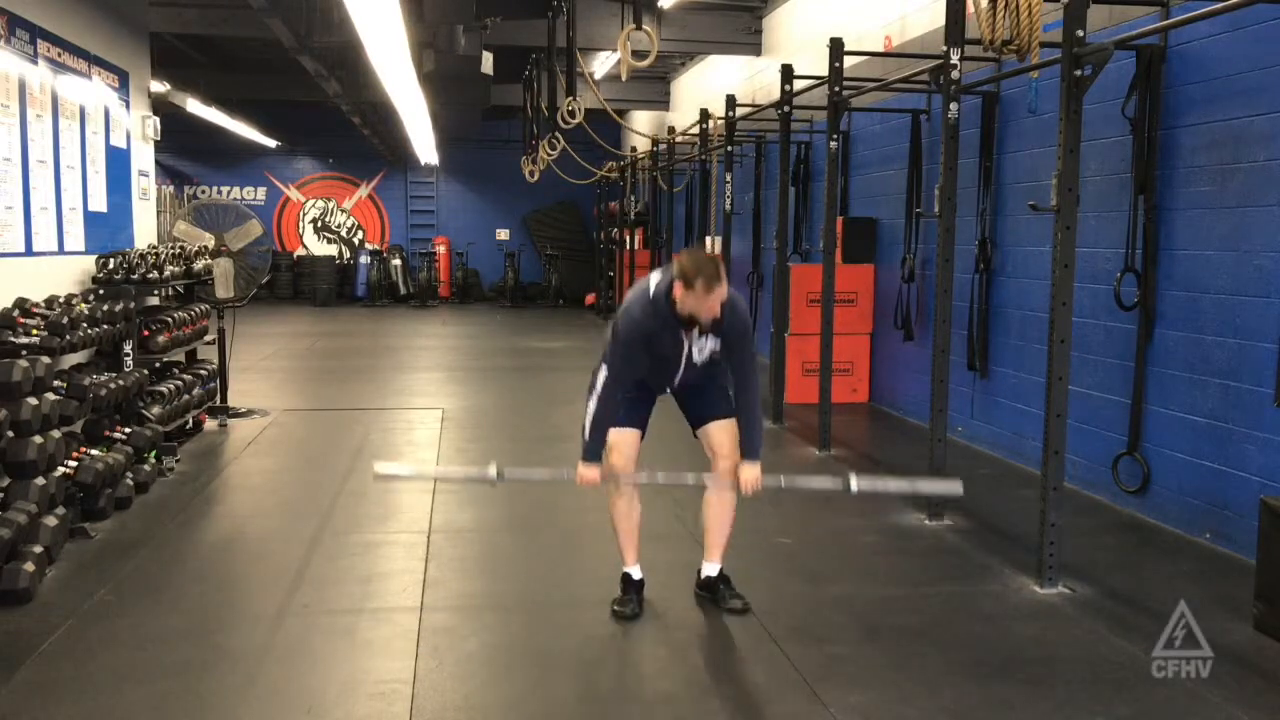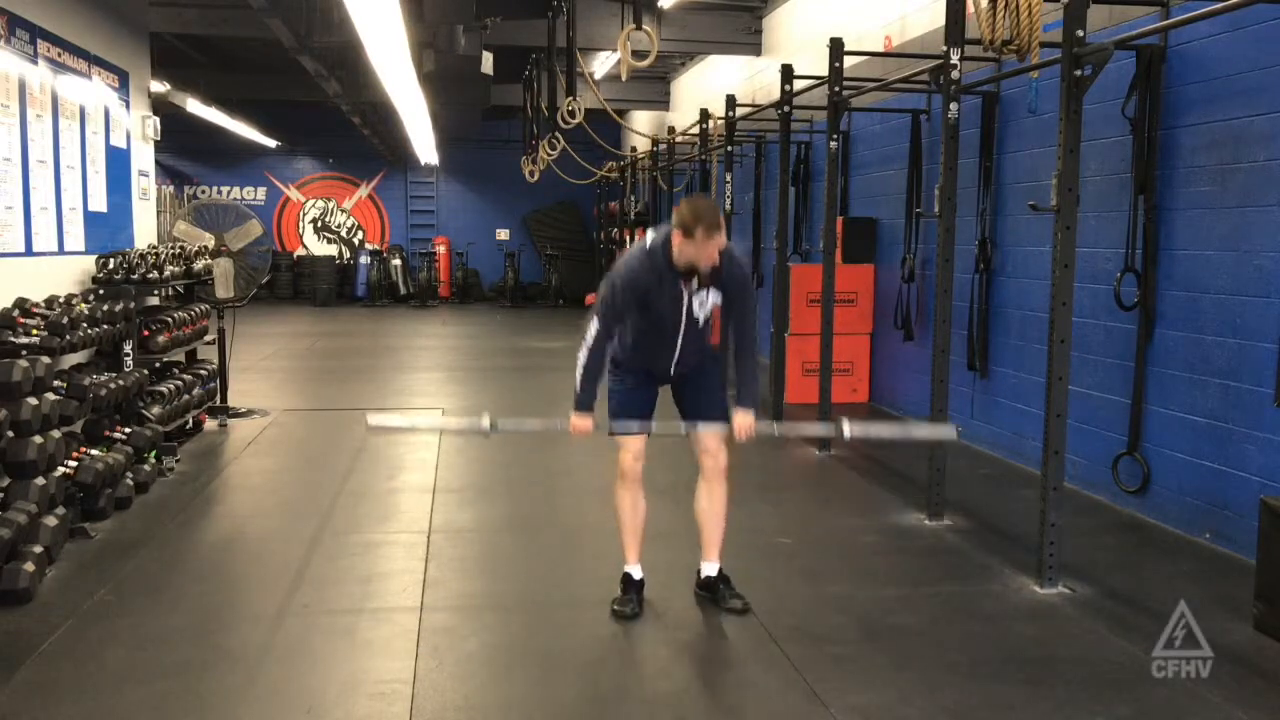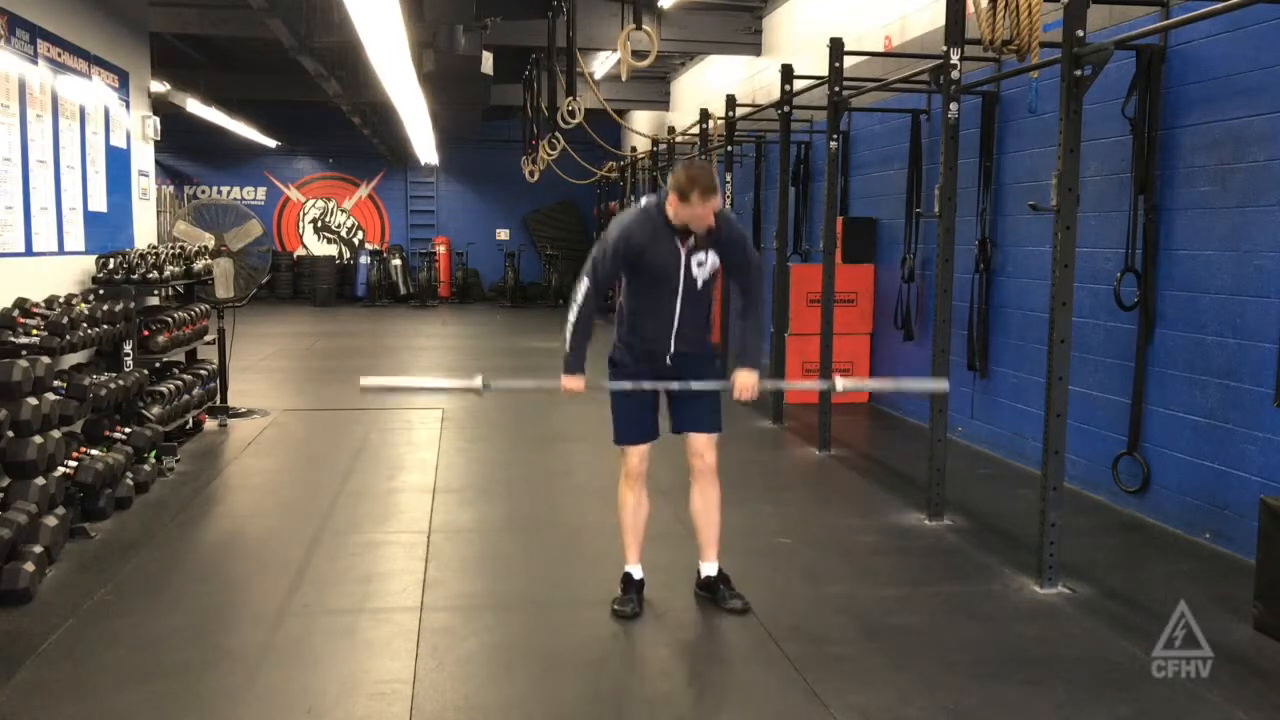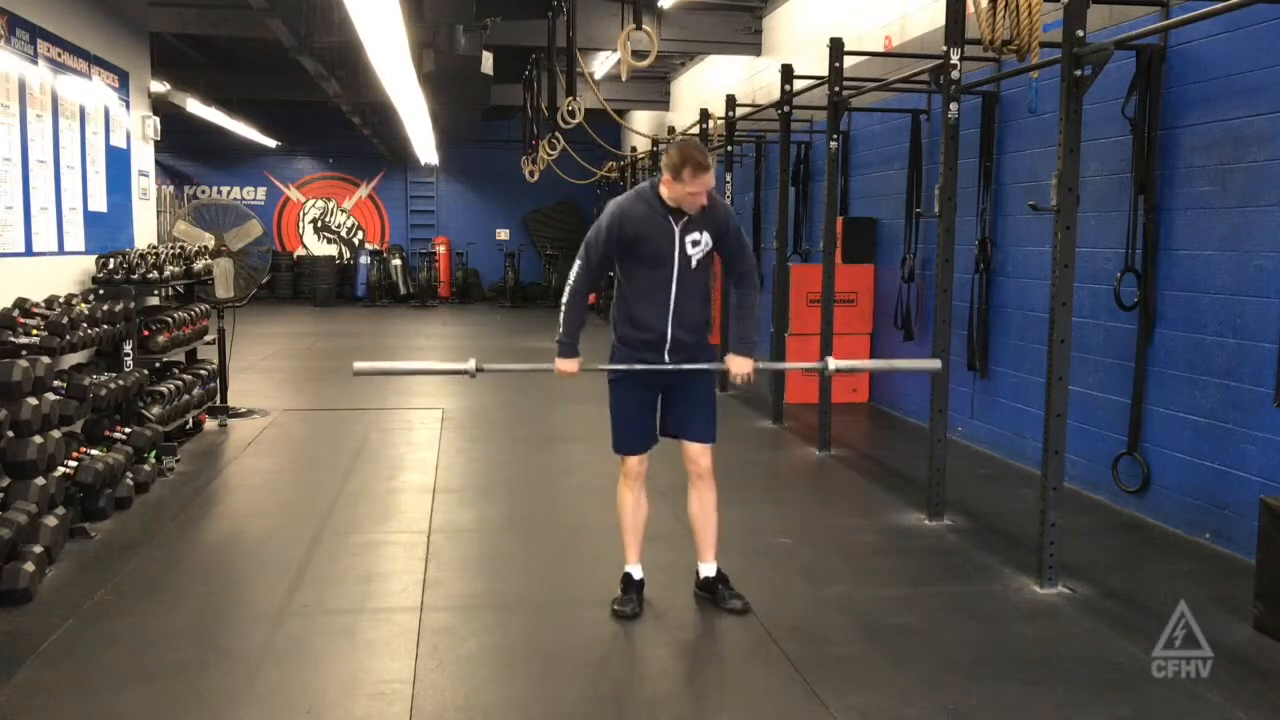
dt=0.1s
person 1, frame 1
left shoulder: (732, 312)
right shoulder: (640, 309)
left elbow: (744, 381)
right elbow: (607, 378)
left wrist: (750, 456)
right wrist: (590, 458)
left hip: (699, 376)
right hip: (637, 378)
left knee: (726, 458)
right knee: (620, 465)
left ankle: (711, 575)
right ankle: (632, 577)
person 1, frame 2
left shoulder: (731, 268)
right shoulder: (637, 266)
left elbow: (745, 335)
right elbow: (599, 331)
left wrist: (746, 403)
right wrist: (583, 406)
left hip: (697, 363)
right hip: (634, 365)
left knee: (715, 460)
right knee: (630, 465)
left ankle: (710, 575)
right ankle: (633, 576)
person 1, frame 3
left shoulder: (727, 231)
right shoulder: (631, 230)
left elbow: (752, 296)
right elbow: (587, 294)
left wrist: (748, 364)
right wrist: (574, 366)
left hip: (696, 357)
right hip: (635, 359)
left knee: (704, 461)
right knee: (634, 466)
left ankle: (710, 575)
right ankle: (633, 577)
person 1, frame 4
left shoulder: (718, 215)
right shoulder: (625, 212)
left elbow: (745, 280)
right elbow: (582, 277)
left wrist: (743, 347)
right wrist: (567, 347)
left hip: (693, 358)
right hip: (632, 360)
left knee: (701, 465)
right knee: (633, 468)
left ankle: (709, 575)
right ankle: (632, 576)
